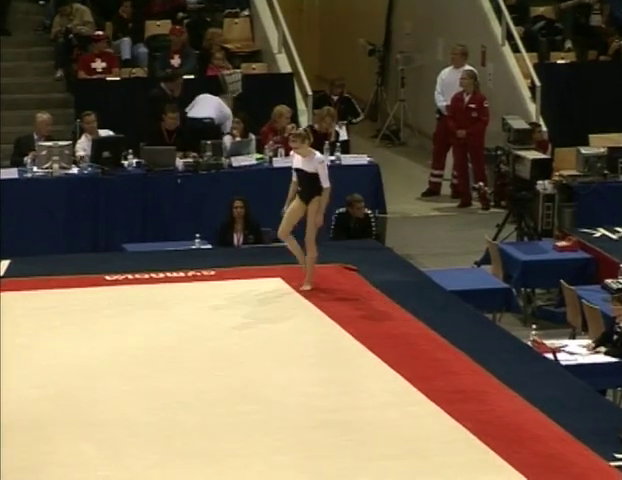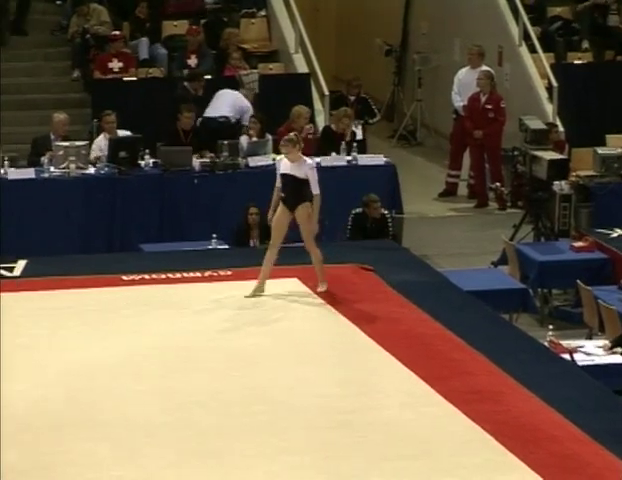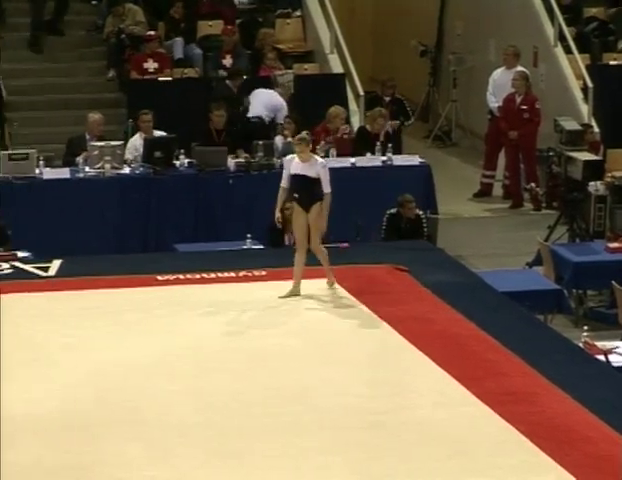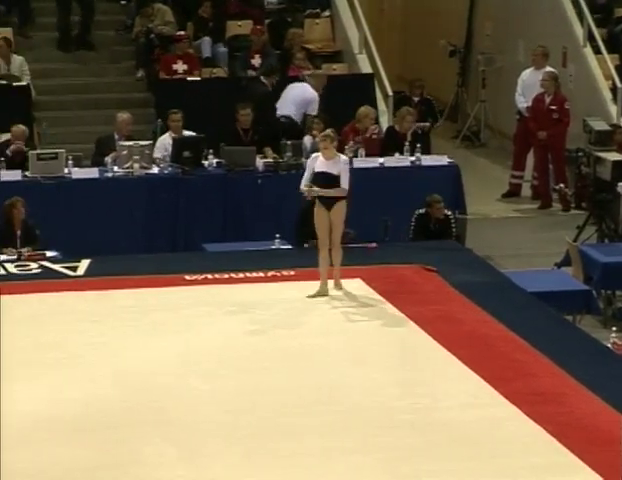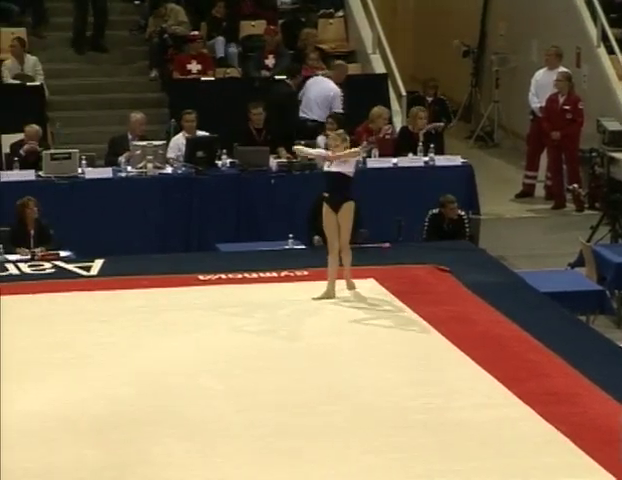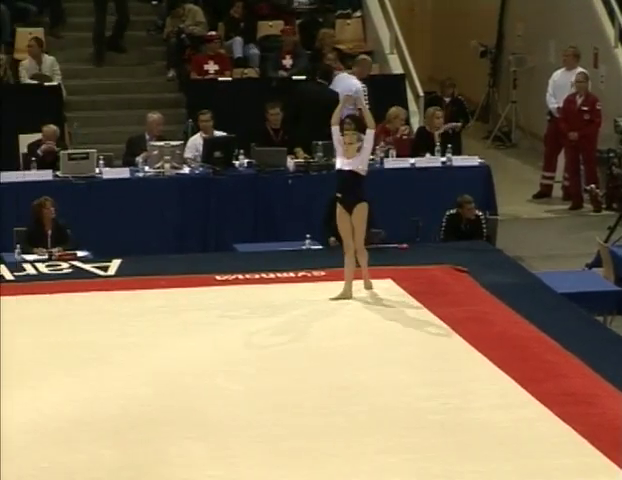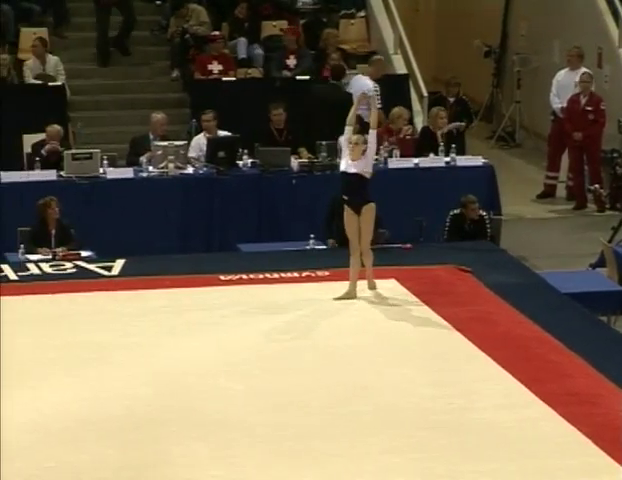
dt=0.3s
person 1, frame 1
left shoulder: (318, 159)
right shoulder: (294, 155)
left elbow: (326, 187)
left wrist: (320, 213)
right wrist: (287, 203)
left hip: (315, 198)
right hip: (301, 197)
left knee: (310, 240)
right knee: (282, 232)
left ankle: (308, 280)
right ankle: (304, 261)
person 1, frame 2
left shoulder: (308, 165)
right shoulder: (280, 161)
left elbow: (316, 193)
left wrist: (314, 220)
right wrist: (272, 210)
left hip: (302, 205)
right hip: (284, 205)
left knee: (309, 244)
right knee: (273, 244)
left ankle: (322, 281)
right ankle: (260, 284)
person 1, frame 3
left shoulder: (320, 164)
right shoulder: (289, 161)
left elbow: (327, 192)
right elbow: (284, 186)
left wrist: (324, 217)
right wrist: (278, 209)
left hip: (315, 205)
right hip: (298, 205)
left knee: (315, 245)
right knee: (300, 245)
left ankle: (328, 273)
right ankle: (296, 286)
person 1, frame 4
left shoulder: (342, 161)
right shoulder: (314, 159)
left elbow: (344, 190)
right elbow: (304, 184)
left wrist: (322, 191)
right wrist: (306, 190)
left hip: (337, 203)
right hip: (320, 203)
left knee: (335, 243)
right knee: (323, 244)
left ankle: (336, 277)
right ankle: (323, 286)
person 1, frame 5
left shoulder: (350, 158)
right shoulder: (324, 157)
left elbow: (357, 151)
right elbow: (298, 149)
left wrist: (337, 152)
right wrist: (321, 153)
left hip: (345, 203)
right hip: (328, 204)
left knee: (343, 244)
right knee: (332, 246)
left ankle: (348, 277)
right ankle: (331, 288)
person 1, frame 6
left shoulder: (363, 154)
right shoulder: (340, 153)
left elbow: (371, 127)
right elbow: (335, 125)
left wrist: (361, 106)
right wrist: (342, 104)
left hip: (358, 204)
right hip: (341, 204)
left knee: (358, 245)
right knee: (348, 247)
left ankle: (365, 277)
right ankle: (347, 288)
person 1, frame 7
left shoulder: (367, 159)
right shoulder: (345, 155)
left elbow: (373, 128)
right elbow: (349, 125)
left wrist: (373, 105)
right wrist: (357, 103)
left hip: (365, 206)
right hip: (349, 207)
left knee: (364, 246)
right knee: (353, 248)
left ankle: (370, 277)
right ankle: (352, 288)
person 2, frame 1
left shoulder: (470, 72)
right shoulder: (445, 72)
right elbow: (438, 92)
right wrist: (444, 106)
right hip: (444, 114)
right knee: (438, 150)
left ankle: (457, 187)
right ankle: (434, 186)
person 2, frame 2
right shoulder: (461, 73)
right elbow: (455, 92)
right wrist: (461, 106)
right hip: (461, 115)
right knee: (455, 150)
left ankle: (474, 187)
right ankle: (451, 186)
person 2, frame 3
left shoulder: (522, 73)
right shoulder: (497, 73)
right elbow: (489, 93)
right wrist: (497, 107)
right hip: (496, 115)
right knee: (490, 151)
left ankle: (509, 187)
right ankle: (486, 186)
person 2, frame 4
right shoulder: (525, 74)
right elbow: (518, 93)
right wrist: (525, 107)
right hip: (524, 116)
right knee: (518, 151)
left ankle: (537, 188)
right ankle: (515, 187)
person 2, frame 5
right shoulder: (539, 74)
right elbow: (532, 94)
right wrist: (539, 107)
right hip: (538, 116)
right knee: (532, 152)
right ankle: (528, 187)
person 2, frame 6
right shoulder: (557, 74)
right elbow: (549, 94)
right wrist: (556, 108)
right hip: (555, 116)
right knee: (549, 152)
right ankle: (546, 187)
person 2, frame 7
right shoulder: (560, 74)
right elbow: (553, 94)
right wrist: (560, 108)
right hip: (559, 117)
right knee: (553, 152)
left ankle: (572, 188)
right ankle: (549, 187)
person 3, frame 1
left shoulder: (480, 99)
right shoulder: (456, 98)
left elbow: (484, 121)
right elbow: (450, 117)
left wrist: (467, 132)
right wrist: (455, 130)
left hip: (475, 139)
right hip: (458, 139)
left knee: (478, 167)
right knee: (460, 168)
left ankle: (484, 199)
right ankle: (465, 198)
person 3, frame 2
left shoulder: (497, 99)
right shoulder: (473, 98)
left elbow: (501, 121)
right elbow: (467, 118)
left wrist: (484, 132)
right wrist: (472, 131)
left hip: (492, 140)
right hip: (474, 139)
left knee: (495, 168)
right knee: (477, 168)
left ankle: (501, 200)
right ankle: (482, 198)
person 3, frame 3
left shoulder: (532, 100)
right shoulder: (508, 99)
left elbow: (535, 122)
right elbow: (502, 118)
left wrist: (519, 133)
right wrist: (507, 132)
left hip: (527, 140)
right hip: (510, 140)
left knee: (530, 168)
right knee: (512, 169)
left ankle: (536, 200)
right ankle: (517, 199)
person 3, frame 4
left shoulder: (561, 100)
right shoulder: (537, 99)
left elbow: (565, 122)
right elbow: (531, 119)
left wrist: (548, 133)
right wrist: (537, 132)
left hip: (556, 140)
right hip: (539, 140)
left knee: (559, 169)
right knee: (541, 169)
left ankle: (565, 201)
right ankle: (545, 200)
person 3, frame 5
left shoulder: (575, 100)
right shoulder: (551, 99)
left elbow: (578, 122)
right elbow: (544, 119)
left wrist: (562, 133)
right wrist: (550, 132)
left hip: (570, 140)
right hip: (552, 140)
left knee: (572, 169)
right knee: (554, 169)
left ankle: (578, 201)
right ankle: (559, 200)
person 3, frame 6
left shoulder: (593, 100)
right shoulder: (569, 99)
left elbow: (596, 123)
right elbow: (562, 119)
left wrist: (579, 134)
right wrist: (568, 133)
left hip: (587, 141)
right hip: (570, 140)
left knee: (590, 170)
right knee: (572, 170)
left ankle: (596, 202)
right ankle: (576, 200)
person 3, frame 7
left shoulder: (597, 100)
right shoulder: (572, 100)
left elbow: (600, 123)
right elbow: (566, 119)
left wrist: (584, 134)
right wrist: (572, 133)
left hip: (591, 141)
right hip: (574, 141)
left knee: (594, 170)
right knee: (576, 170)
left ankle: (600, 202)
right ankle: (580, 201)
